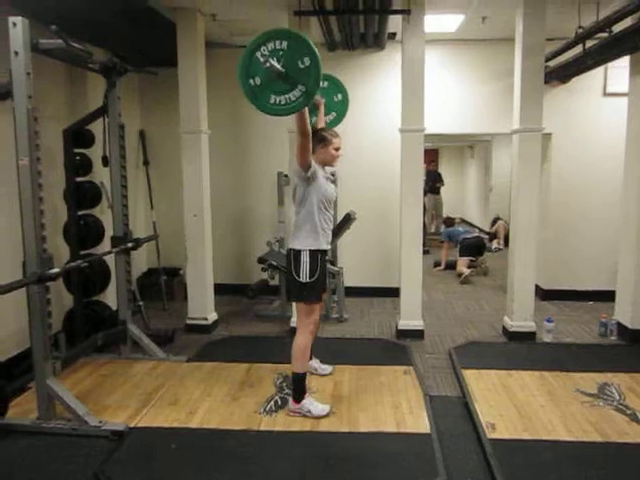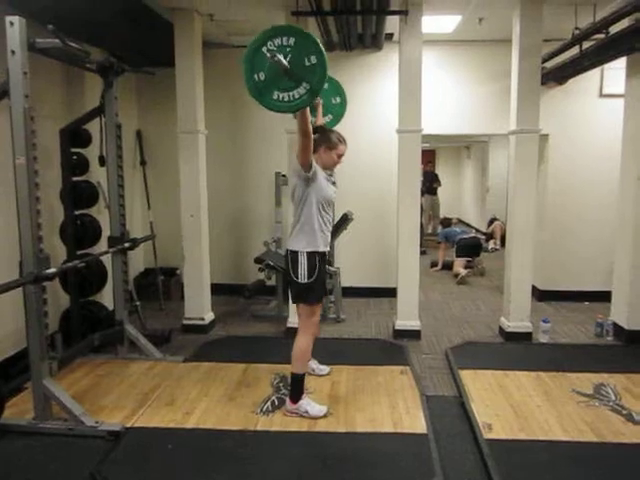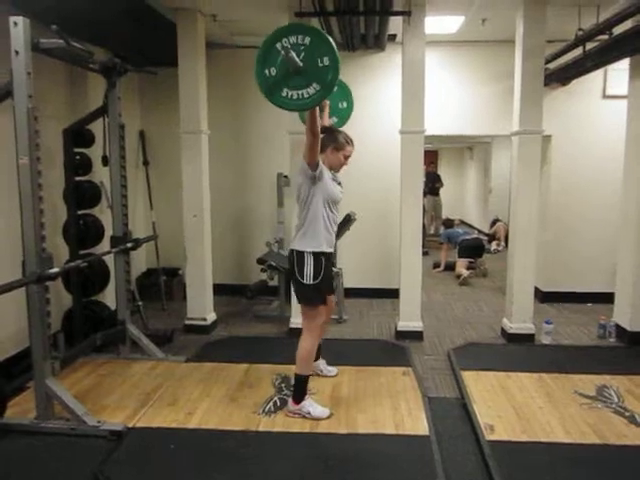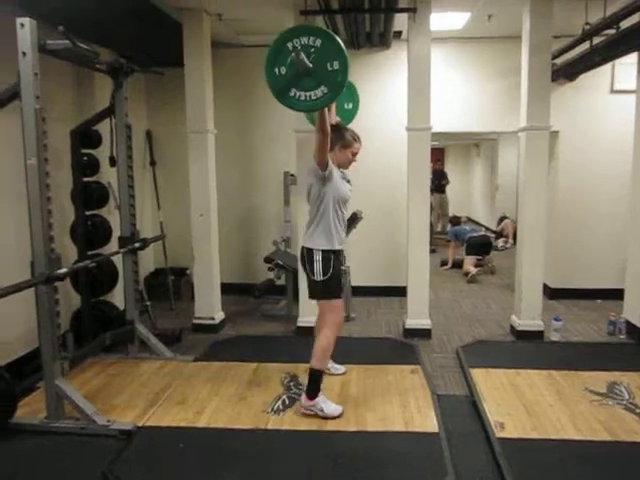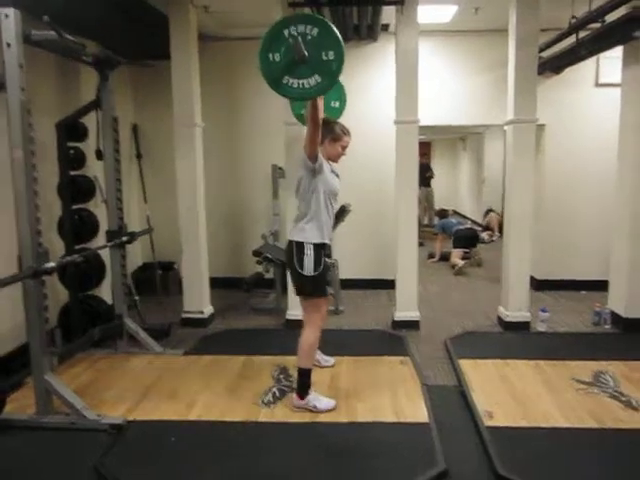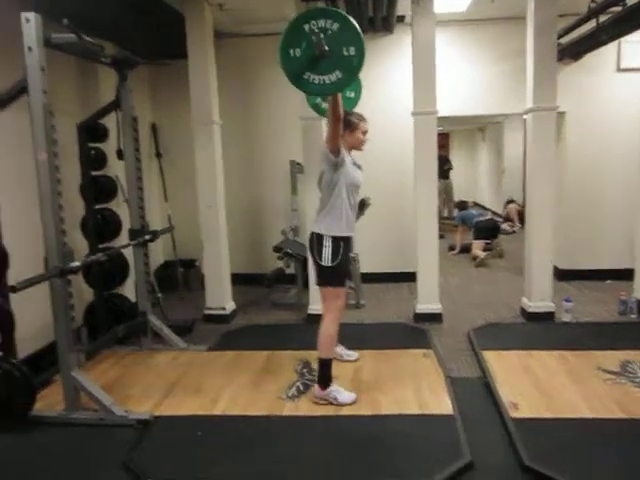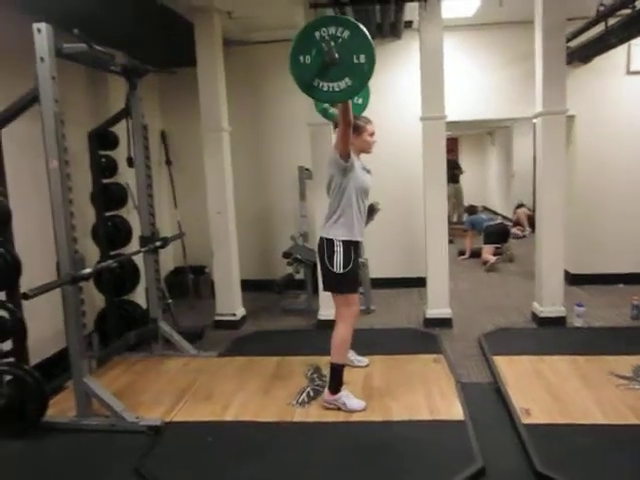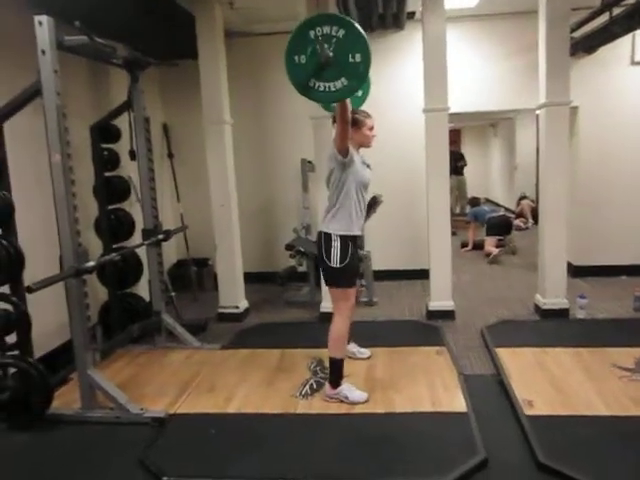
dt=0.3s
person 1, frame 1
left shoulder: (323, 173)
right shoulder: (308, 172)
left elbow: (318, 134)
right elbow: (304, 135)
left wrist: (321, 109)
left hip: (317, 251)
right hip: (305, 253)
left knee: (315, 315)
right knee: (307, 322)
left ankle: (307, 360)
right ankle: (298, 399)
person 1, frame 2
left shoulder: (323, 173)
right shoulder: (307, 171)
left elbow: (318, 134)
right elbow: (305, 134)
left wrist: (318, 109)
left hip: (317, 252)
right hip: (303, 254)
left knee: (315, 316)
right knee: (308, 324)
left ankle: (305, 360)
right ankle: (295, 399)
person 1, frame 3
left shoulder: (328, 174)
right shoulder: (313, 171)
left elbow: (327, 134)
right elbow: (313, 134)
left wrist: (325, 107)
left hip: (321, 253)
right hip: (308, 255)
left knee: (326, 313)
right knee: (313, 325)
left ankle: (314, 360)
right ankle: (297, 401)
person 1, frame 4
left shoulder: (337, 171)
right shoulder: (322, 169)
left elbow: (332, 133)
right elbow: (322, 133)
left wrist: (332, 107)
left hip: (331, 250)
right hip: (318, 252)
left knee: (329, 314)
right knee: (333, 319)
left ankle: (322, 359)
right ankle: (311, 396)
person 1, frame 5
left shoulder: (326, 166)
right shoulder: (313, 163)
left elbow: (320, 127)
right elbow: (314, 126)
left wrist: (320, 99)
right wrist: (312, 97)
left hip: (315, 245)
right hip: (306, 247)
left knee: (317, 309)
right knee: (315, 317)
left ankle: (311, 354)
right ankle: (302, 394)
person 1, frame 6
left shoulder: (348, 158)
right shoulder: (335, 156)
left elbow: (339, 122)
right elbow: (335, 120)
left wrist: (337, 93)
right wrist: (333, 90)
left hip: (339, 237)
right hip: (328, 238)
left knee: (338, 301)
right knee: (334, 308)
left ankle: (331, 346)
right ankle: (324, 386)
person 1, frame 7
left shoulder: (356, 162)
right shoulder: (343, 160)
left elbow: (348, 125)
right elbow: (345, 125)
left wrist: (347, 97)
left hip: (348, 242)
right hip: (337, 244)
left knee: (348, 308)
right knee: (348, 313)
left ankle: (343, 352)
right ankle: (334, 392)
person 1, frame 8
left shoulder: (356, 157)
right shoulder: (343, 154)
left elbow: (347, 120)
right elbow: (343, 120)
left hip: (348, 235)
right hip: (336, 237)
left knee: (348, 300)
right knee: (344, 307)
left ankle: (344, 344)
right ankle: (335, 384)
